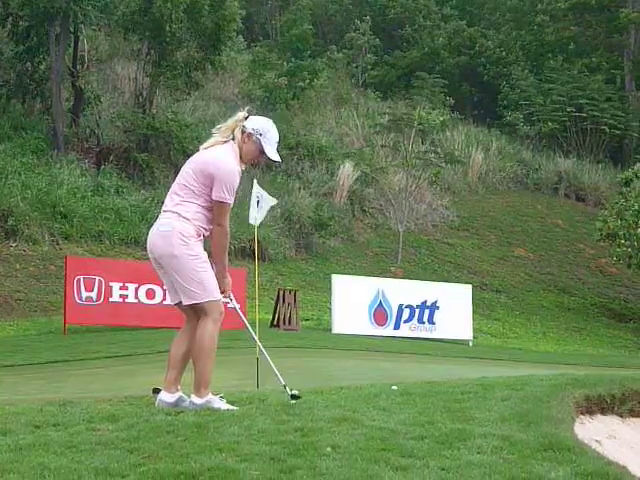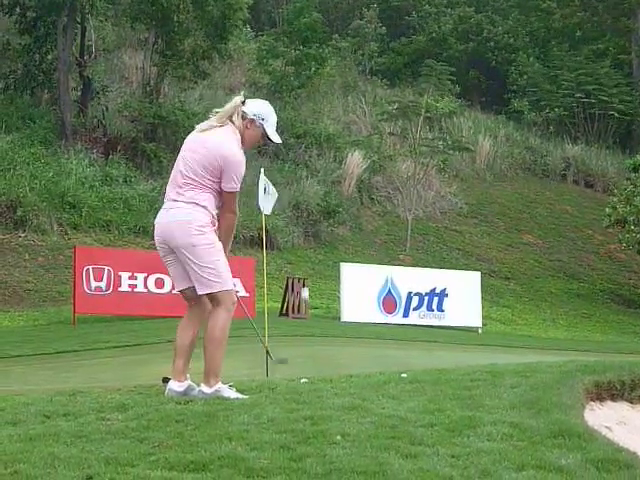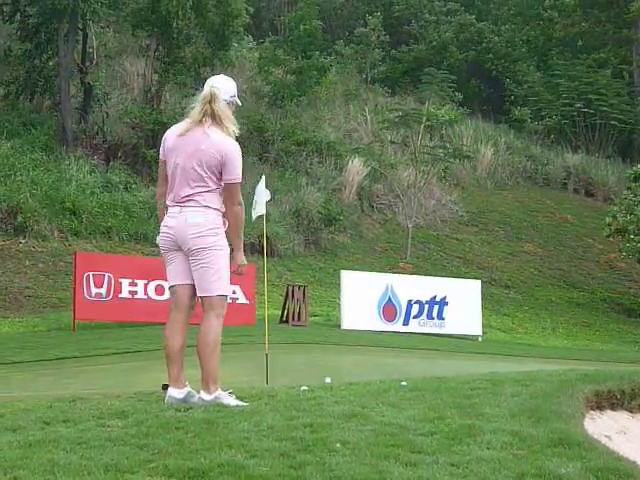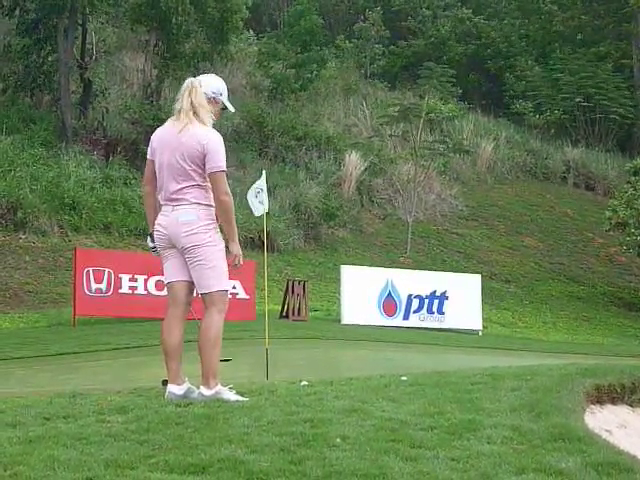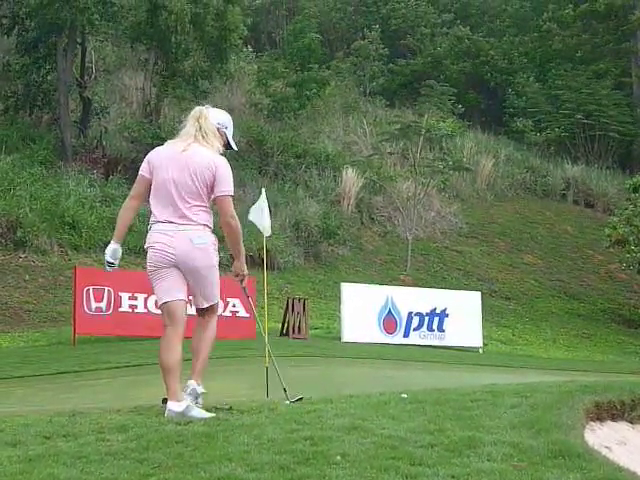
dt=1s
person 1, frame 1
left shoulder: (217, 154)
right shoulder: (228, 166)
left elbow: (211, 221)
right elbow: (220, 225)
left wrist: (214, 266)
right wrist: (222, 272)
left hip: (161, 237)
right hip: (178, 238)
left knee: (195, 318)
right knee: (212, 313)
left ankle: (170, 392)
right ankle: (202, 395)
person 1, frame 2
left shoulder: (205, 133)
right shoulder: (233, 153)
right elbow: (229, 211)
left wrist: (217, 245)
right wrist: (223, 250)
left hip: (167, 223)
right hip: (191, 225)
left knee: (198, 305)
right knee: (225, 302)
left ankle: (178, 381)
right ankle: (211, 385)
person 1, frame 3
left shoulder: (172, 134)
right shoulder: (227, 146)
left elbow: (162, 187)
right elbow: (234, 204)
right wrist: (238, 249)
left hip: (172, 225)
right hip: (204, 226)
left knee: (180, 308)
right knee: (215, 309)
left ankle: (176, 388)
right ankle: (210, 391)
person 1, frame 4
left shoulder: (160, 134)
right shoulder: (209, 137)
left elbow: (148, 186)
right elbow: (221, 195)
left wrist: (153, 230)
right wrist: (233, 240)
left hip: (167, 223)
right hip: (197, 224)
left knee: (177, 305)
right knee: (216, 304)
left ankle: (176, 384)
right ankle: (210, 386)
person 1, frame 5
left shoulder: (158, 154)
right shoulder: (217, 162)
left elbow: (133, 200)
right elbow: (228, 219)
left wrist: (116, 242)
right wrist: (239, 259)
left hip: (160, 243)
right hip: (197, 242)
left knee: (173, 323)
right knee: (208, 314)
left ankle: (175, 400)
right ankle: (193, 383)
